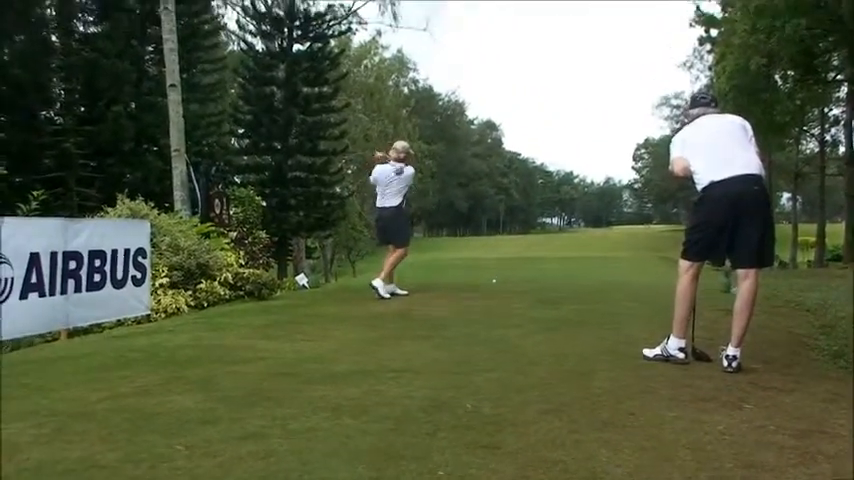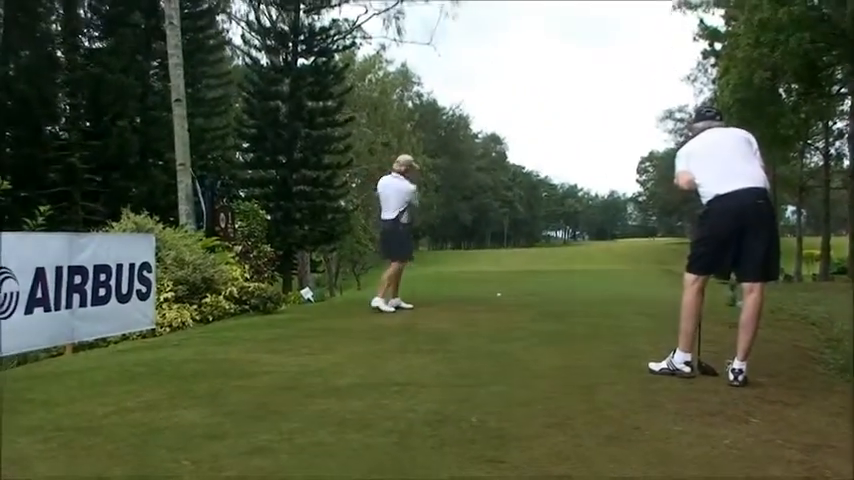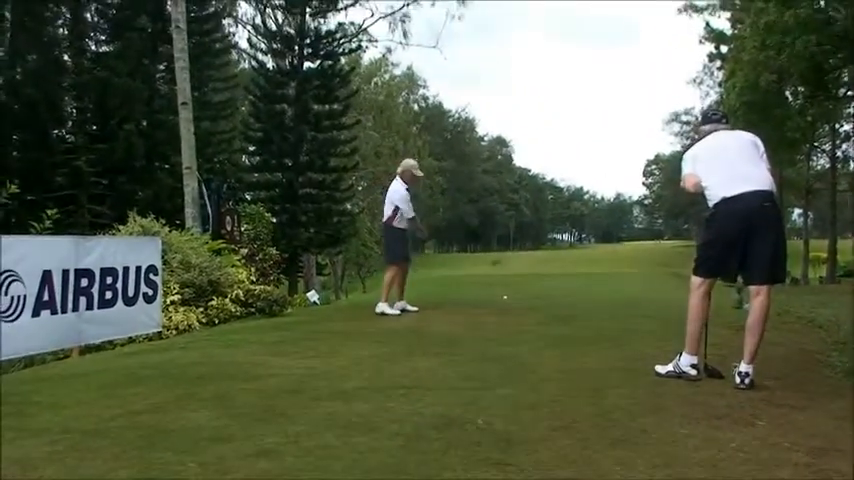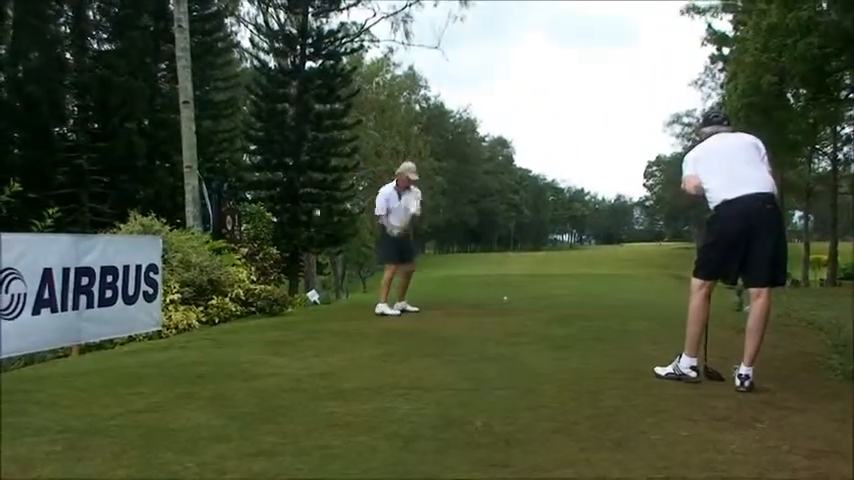
dt=0.2s
person 1, frame 1
left shoulder: (683, 134)
right shoulder: (738, 121)
left elbow: (680, 169)
right elbow: (757, 158)
left hip: (716, 192)
right hip: (753, 188)
left knee: (688, 266)
right knee: (748, 273)
left ankle: (676, 345)
right ankle: (732, 353)
person 1, frame 2
left shoulder: (688, 148)
right shoulder: (743, 135)
left elbow: (685, 182)
right elbow: (762, 172)
left hip: (721, 205)
right hip: (758, 201)
left knee: (694, 279)
right knee: (753, 286)
left ankle: (682, 359)
right ankle: (738, 367)
person 1, frame 3
left shoulder: (694, 151)
right shoulder: (749, 138)
left elbow: (692, 185)
right elbow: (768, 174)
left hip: (727, 208)
right hip: (764, 204)
left knee: (700, 282)
right knee: (760, 289)
left ankle: (688, 361)
right ankle: (745, 370)
person 1, frame 4
left shoulder: (695, 153)
right shoulder: (751, 140)
left elbow: (692, 187)
right elbow: (770, 177)
left hip: (729, 211)
right hip: (765, 206)
left knee: (701, 285)
right knee: (761, 291)
left ankle: (688, 364)
right ankle: (745, 373)
person 2, frame 1
left shoulder: (379, 169)
right shoulder: (409, 172)
left elbow: (373, 181)
left wrist: (378, 161)
right wrist: (386, 160)
left hip: (381, 213)
right hip: (397, 213)
left knee: (393, 249)
right knee: (401, 251)
left ankle: (390, 286)
right ankle: (379, 280)
person 2, frame 2
left shoulder: (383, 181)
right shoulder: (409, 188)
right elbow: (413, 203)
left hip: (388, 225)
right hip: (397, 227)
left knee: (399, 263)
right knee: (396, 263)
left ankle: (394, 299)
right ankle: (378, 299)
person 2, frame 3
left shoulder: (400, 186)
right shoulder: (399, 191)
left elbow: (407, 212)
right elbow: (410, 216)
left wrist: (416, 227)
right wrist: (422, 229)
left hip: (401, 232)
right hip: (393, 231)
left knee: (403, 267)
right knee: (394, 267)
left ankle: (400, 302)
right ankle: (382, 304)
person 2, frame 4
left shoulder: (415, 192)
right shoulder: (385, 191)
left elbow: (413, 213)
right elbow: (380, 215)
left wrist: (402, 228)
right wrist: (390, 228)
left hip: (404, 235)
right hip: (387, 234)
left knee: (408, 269)
right knee: (391, 268)
left ankle: (400, 303)
right ankle: (381, 305)
